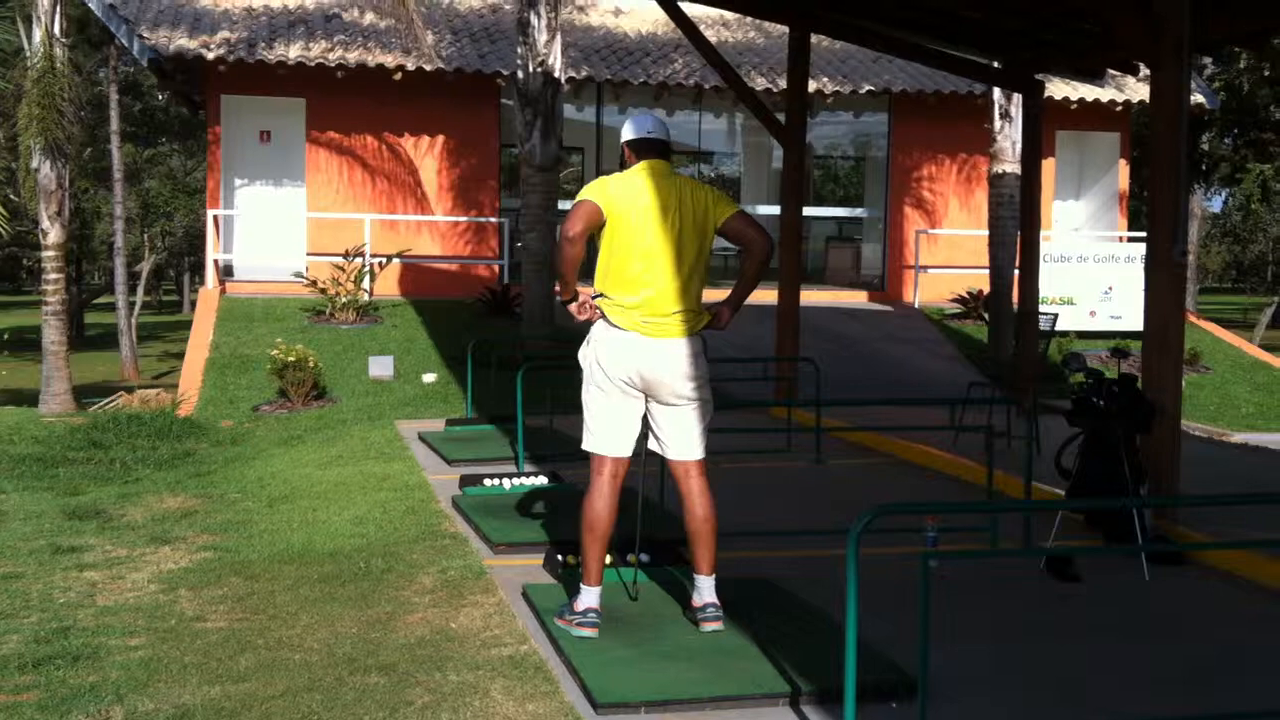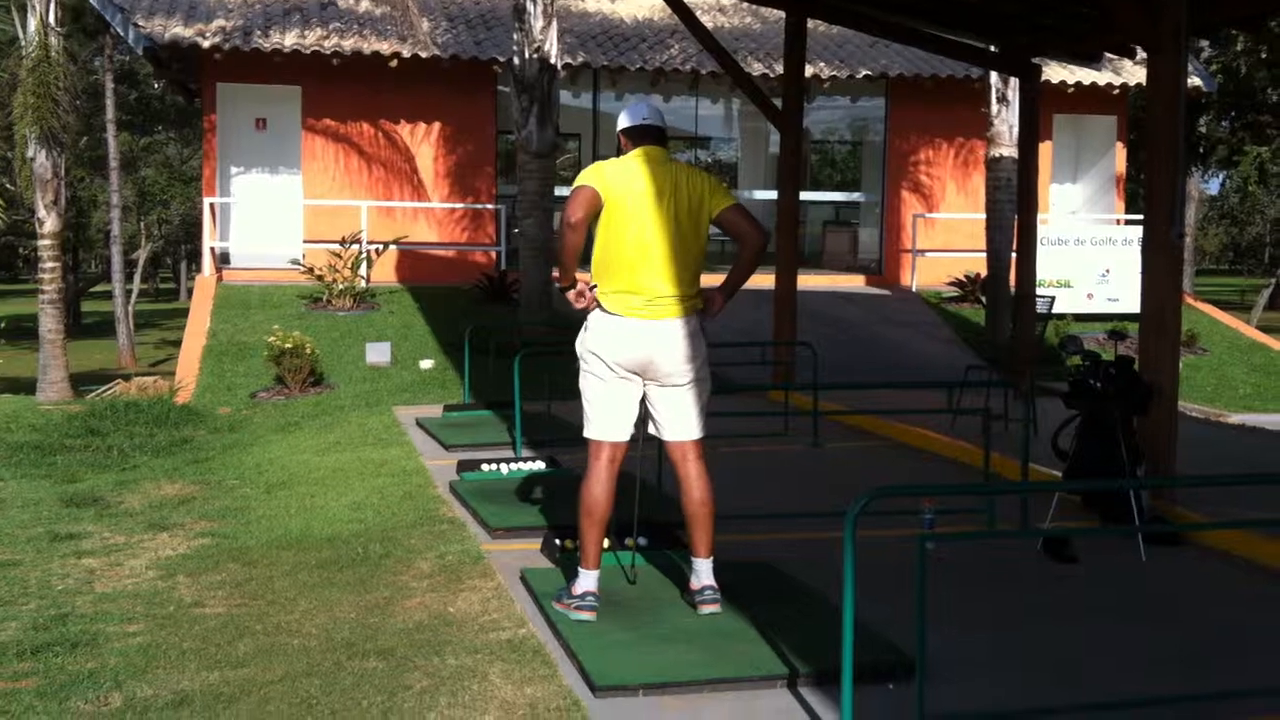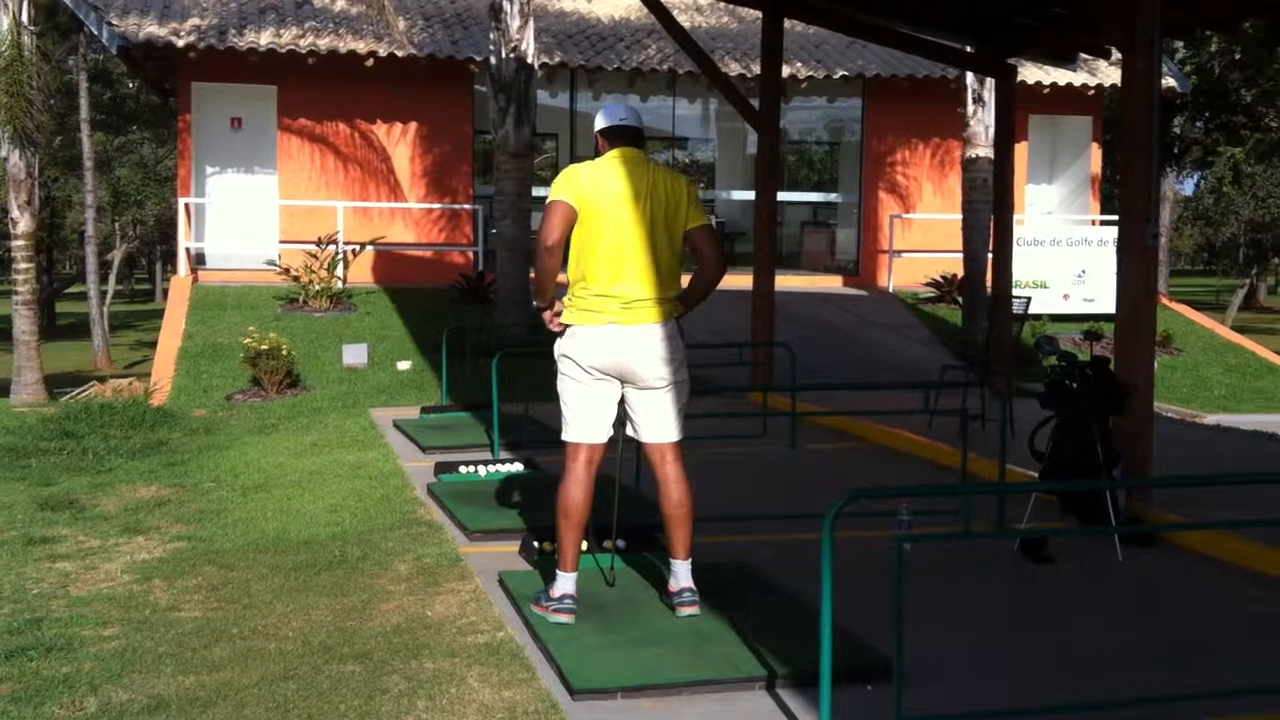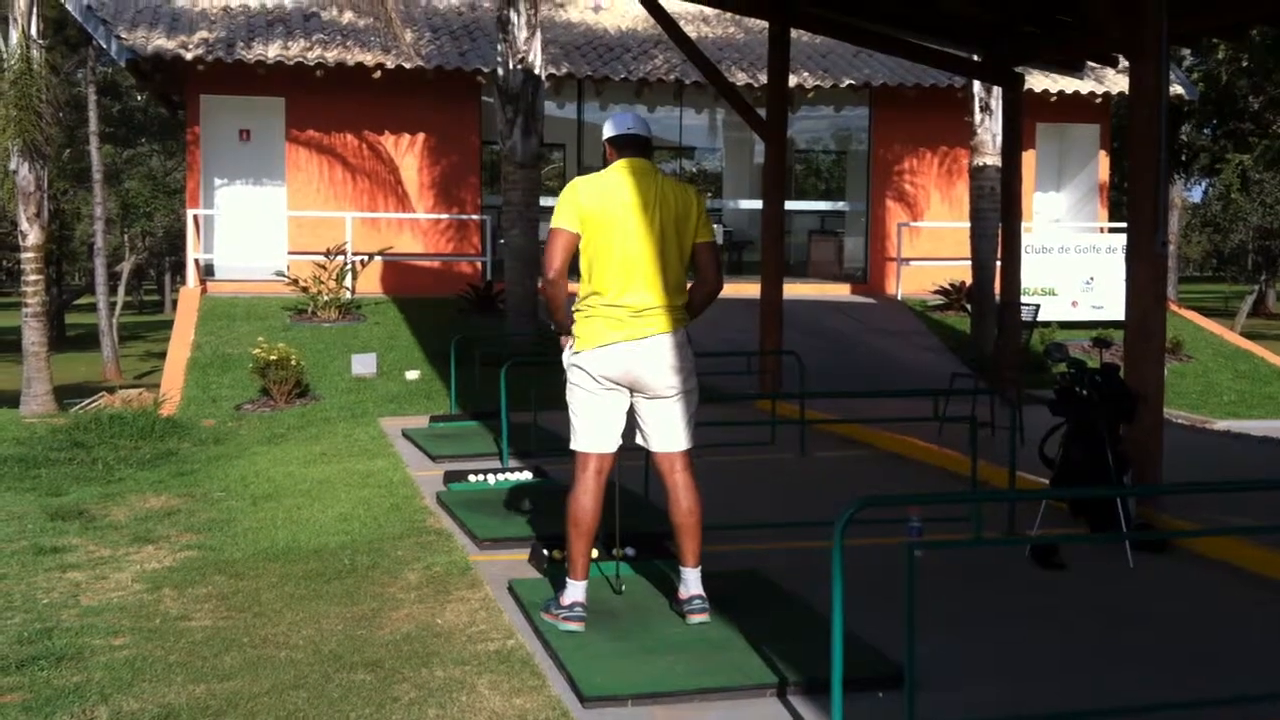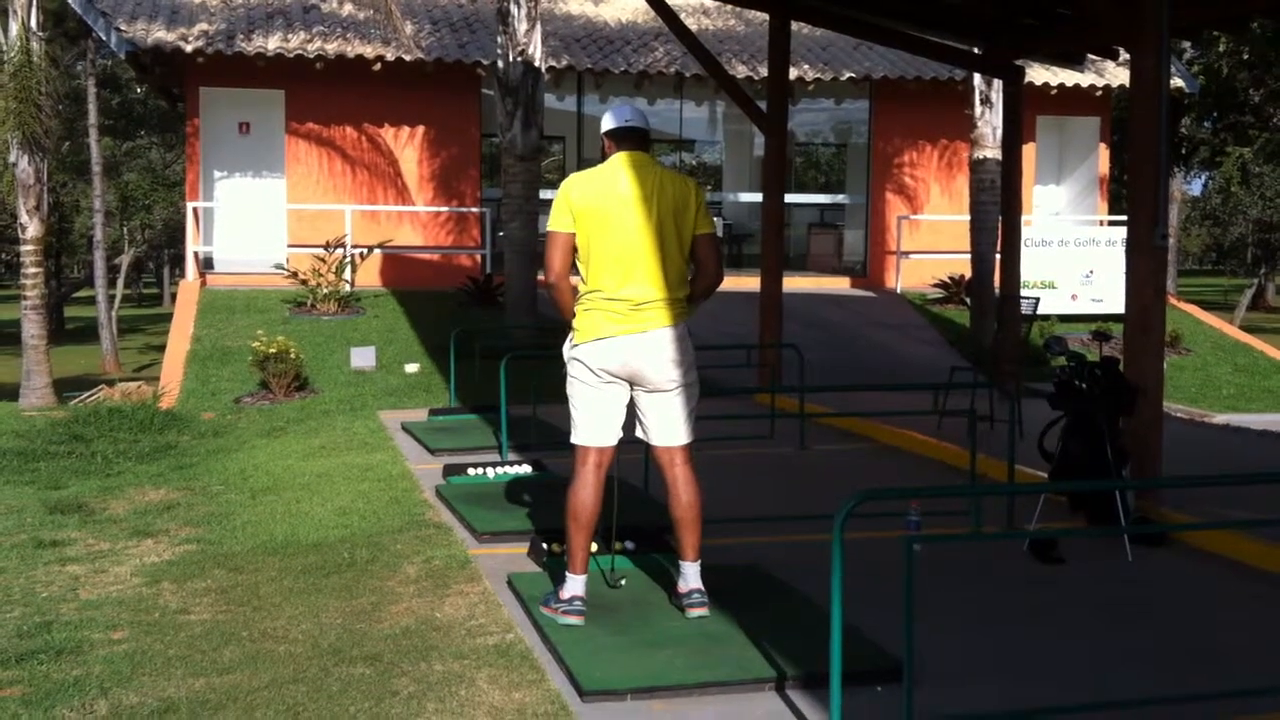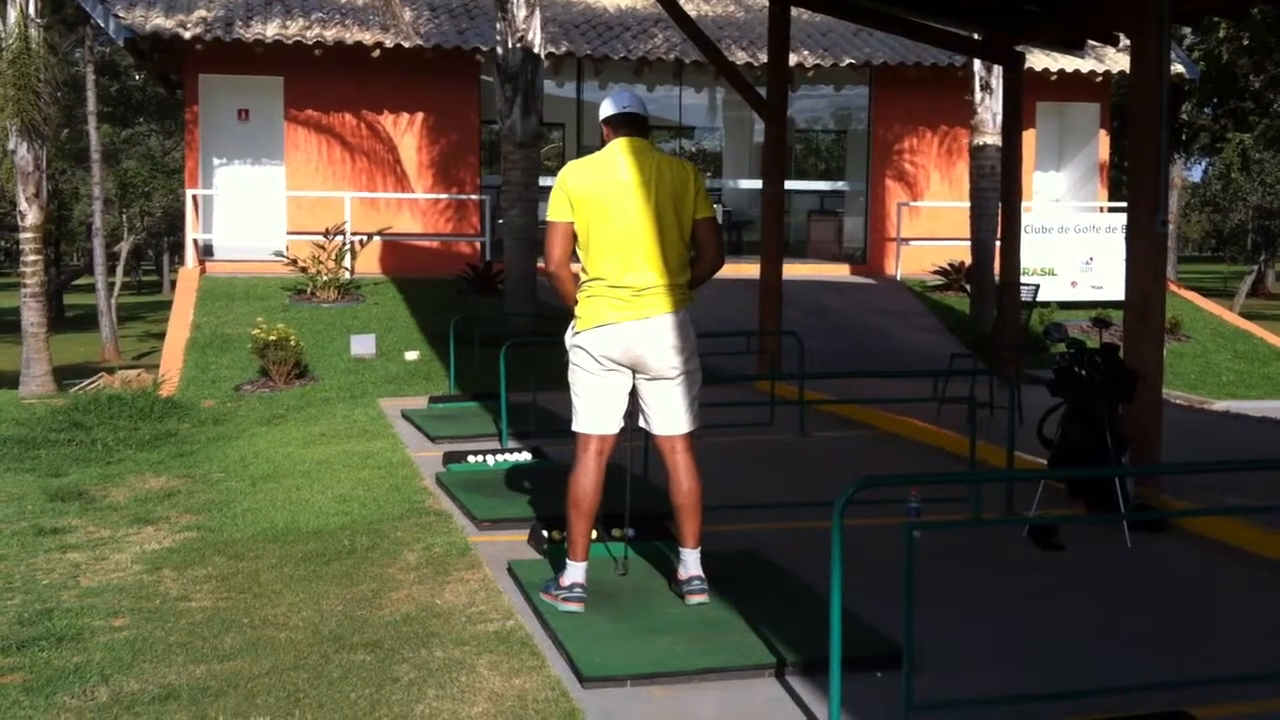
dt=0.4s
person 1, frame 1
left shoulder: (607, 187)
right shoulder: (702, 194)
left elbow: (572, 232)
right elbow: (761, 244)
left wrist: (569, 295)
right wrist: (730, 306)
left hip: (616, 345)
right hip: (680, 349)
left knee: (606, 473)
right knee: (691, 473)
left ankle: (588, 602)
right ankle: (706, 598)
person 1, frame 2
left shoulder: (604, 172)
right shoulder: (699, 181)
left elbow: (574, 218)
right elbow: (754, 236)
left wrist: (569, 283)
right wrist: (723, 294)
left hip: (612, 331)
right hip: (677, 333)
left knee: (604, 458)
right knee: (689, 456)
left ankle: (586, 586)
right ankle: (704, 580)
person 1, frame 3
left shoulder: (577, 176)
right shoulder: (677, 185)
left elbow: (549, 243)
right elbow: (712, 262)
left wrist: (545, 304)
right wrist: (682, 306)
left hip: (589, 336)
right hip: (655, 336)
left knee: (581, 460)
right knee: (667, 458)
left ankle: (564, 589)
right ankle: (683, 581)
person 1, frame 4
left shoulder: (582, 190)
right shoulder: (686, 196)
left elbow: (553, 272)
right elbow: (710, 281)
left wrist: (564, 326)
left hip: (596, 347)
right hip: (664, 345)
left knee: (590, 470)
right knee: (677, 467)
left ankle: (574, 596)
right ankle: (692, 590)
person 1, frame 5
left shoulder: (577, 186)
right shoulder: (684, 188)
left elbow: (555, 274)
right elbow: (710, 272)
left wrist: (580, 321)
left hip: (597, 341)
right hip: (664, 338)
left knee: (590, 463)
right knee: (677, 461)
left ankle: (573, 591)
right ankle: (692, 584)
person 1, frame 6
left shoulder: (575, 174)
right shoulder: (683, 173)
left elbow: (555, 263)
right elbow: (711, 255)
left hip: (599, 328)
right hip: (667, 325)
left knee: (592, 451)
right knee: (678, 448)
left ankle: (574, 577)
right ankle: (692, 571)
